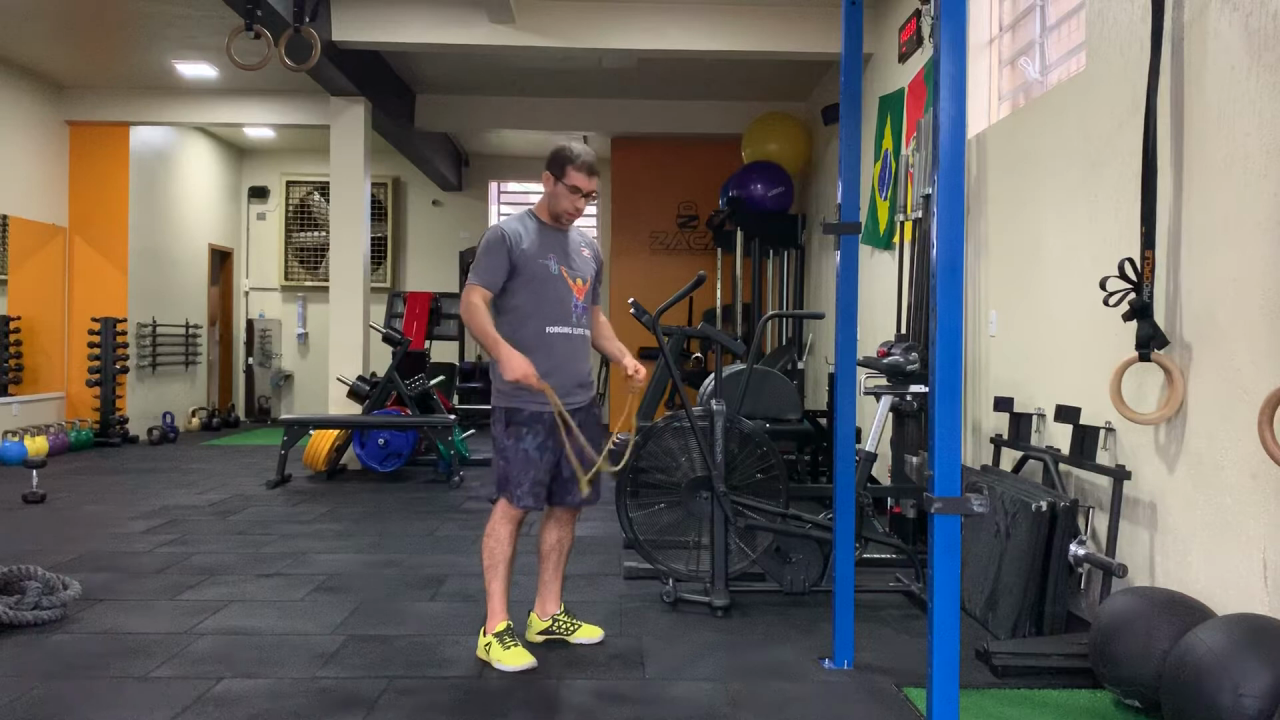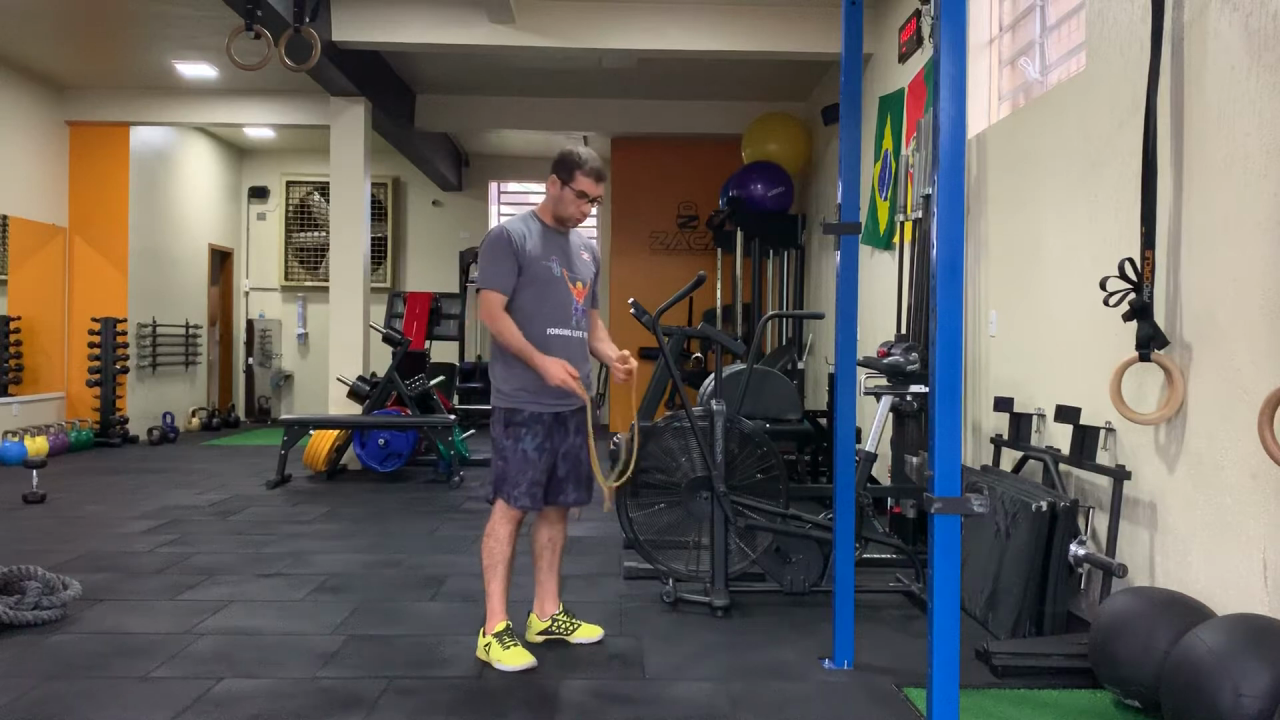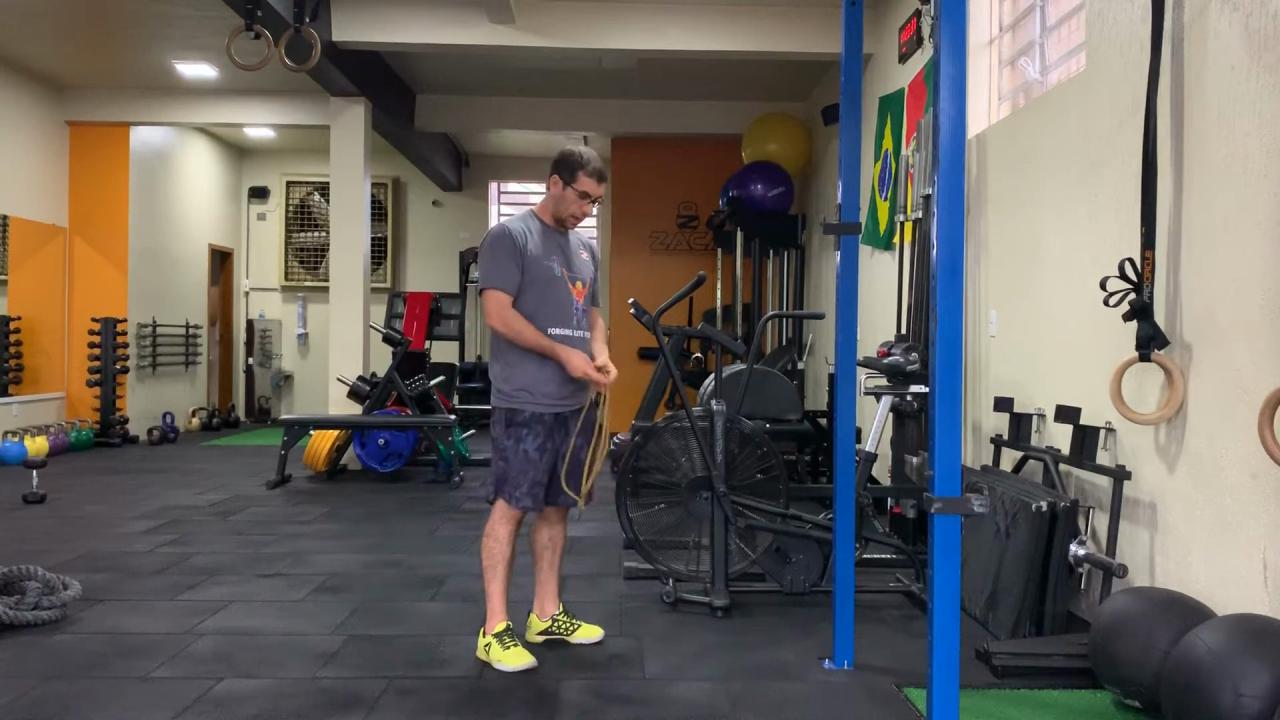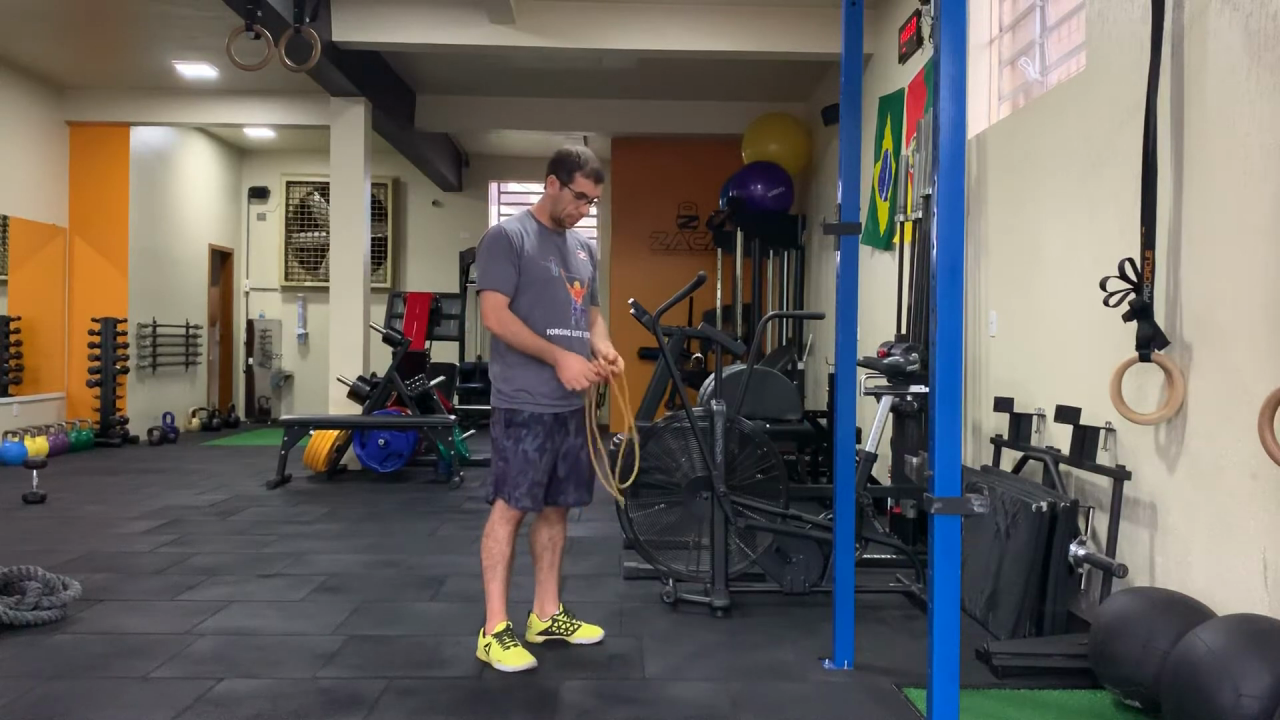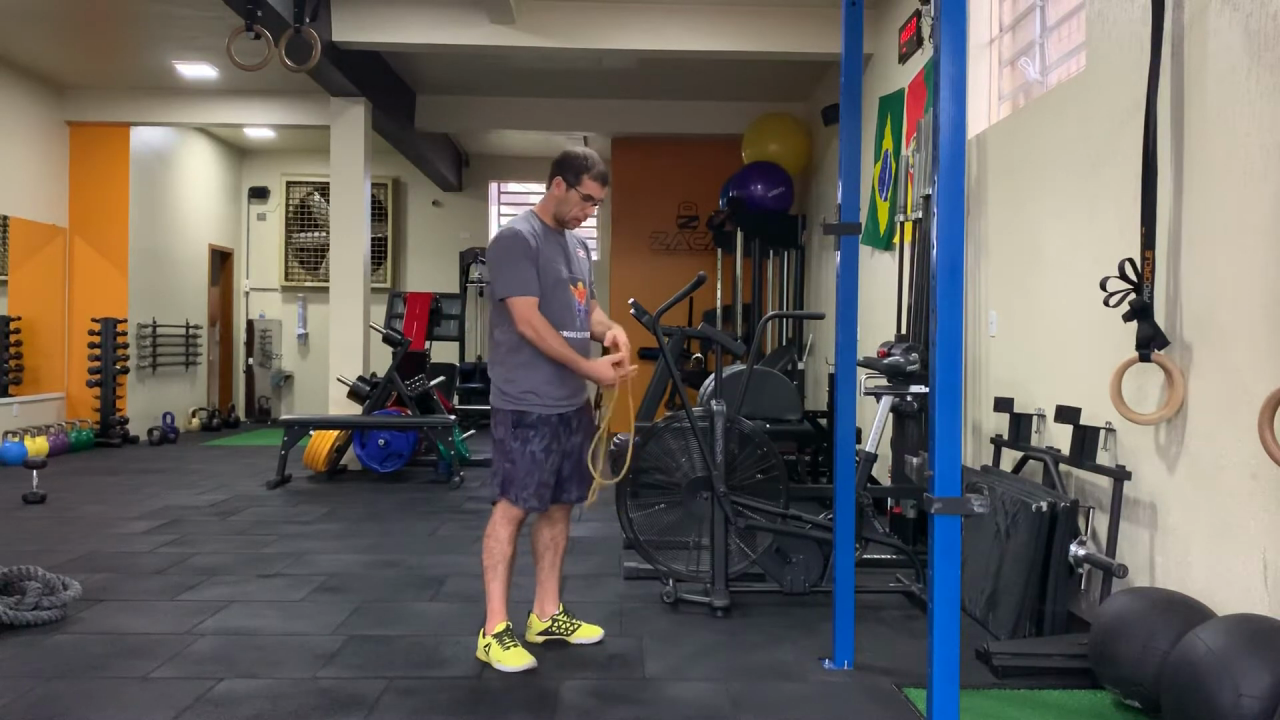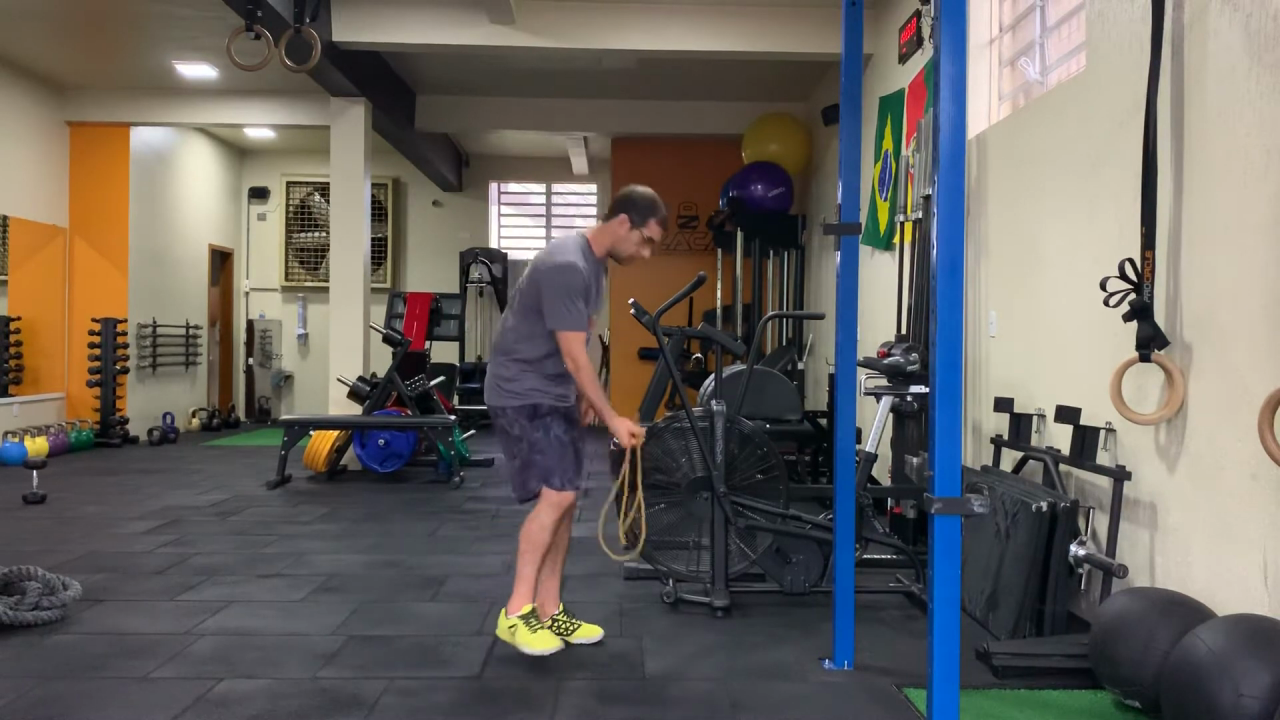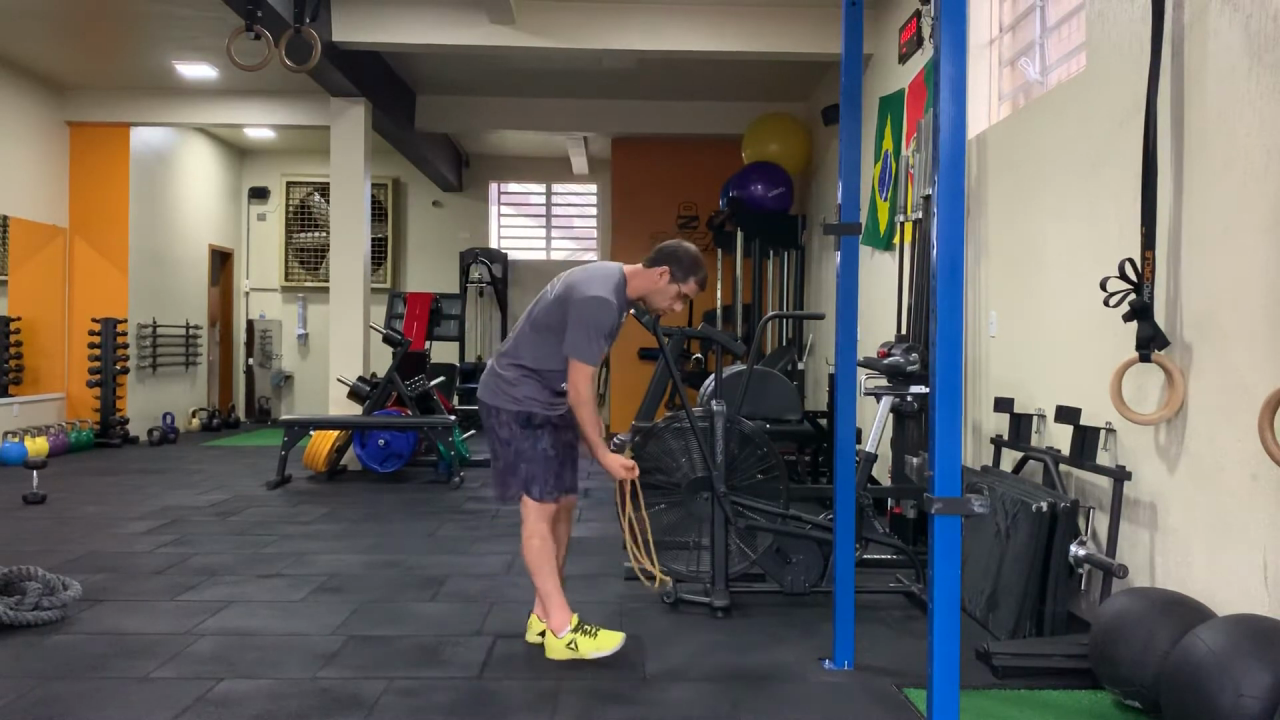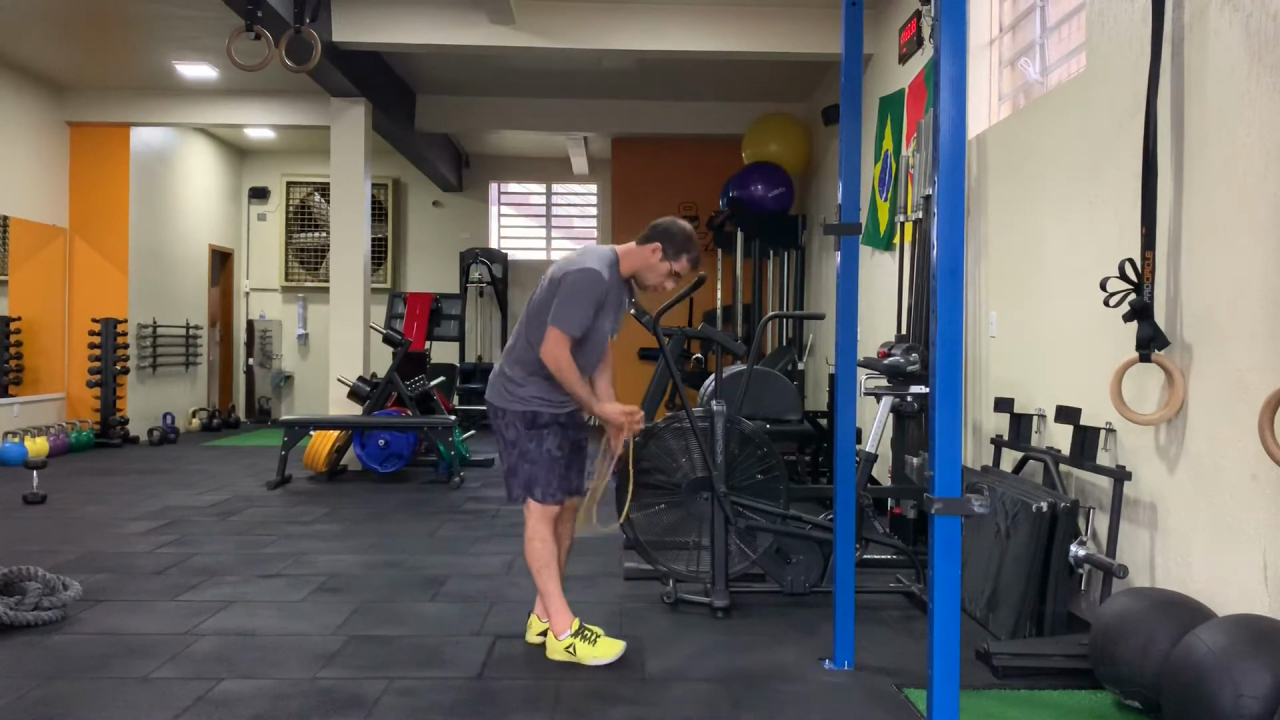
dt=0.4s
person 1, frame 1
left shoulder: (588, 247)
right shoulder: (507, 237)
right elbow: (472, 302)
left wrist: (623, 356)
right wrist: (502, 352)
left hip: (579, 402)
right hip: (525, 403)
left knee: (565, 507)
right knee: (512, 506)
left ankle: (548, 614)
right ankle: (495, 628)
person 1, frame 2
left shoulder: (586, 249)
right shoulder: (509, 237)
right elbow: (491, 312)
left wrist: (610, 354)
right wrist: (541, 362)
left hip: (574, 403)
right hip: (524, 403)
left knee: (556, 508)
right knee: (510, 507)
left ankle: (546, 614)
right ankle: (494, 629)
person 1, frame 3
left shoulder: (586, 248)
right shoulder: (510, 237)
right elbow: (498, 313)
left wrist: (601, 354)
right wrist: (563, 353)
left hip: (574, 404)
right hip: (525, 404)
left knee: (556, 507)
right knee: (511, 507)
left ankle: (547, 614)
right ankle: (495, 628)
person 1, frame 4
left shoulder: (583, 248)
right shoulder: (507, 237)
right elbow: (495, 315)
left wrist: (602, 348)
right wrist: (558, 358)
left hip: (572, 404)
right hip: (524, 404)
left knee: (556, 507)
right knee: (510, 508)
left ankle: (546, 615)
right ankle: (494, 628)
person 1, frame 5
left shoulder: (577, 244)
right shoulder: (516, 239)
right elbow: (527, 321)
left wrist: (609, 329)
right wrist: (590, 368)
left hip: (570, 402)
right hip: (526, 404)
left knee: (559, 507)
right knee: (512, 508)
left ankle: (547, 615)
right ankle: (494, 629)
person 1, frame 6
left shoulder: (591, 259)
right shoulder: (567, 265)
right elbow: (575, 355)
left wrist: (587, 399)
right wrist: (613, 419)
left hip: (552, 392)
right hip: (522, 393)
left knee: (564, 498)
right knee: (556, 494)
left ankle: (548, 609)
right ankle: (518, 612)
person 1, frame 7
left shoulder: (618, 289)
right shoulder: (598, 298)
right elbow: (579, 384)
left wrist: (591, 419)
right wrist: (602, 454)
left hip: (549, 400)
right hip: (516, 398)
left knee: (562, 504)
right knee: (539, 507)
left ankle: (544, 615)
right ankle: (561, 629)
person 1, frame 8
left shoulder: (621, 283)
right shoulder: (589, 274)
right elbow: (553, 352)
left wrist: (612, 409)
right wrist: (598, 407)
left hip: (559, 402)
right hip: (525, 401)
left knee: (566, 506)
right knee: (543, 509)
left ankle: (545, 617)
right ankle: (563, 632)
